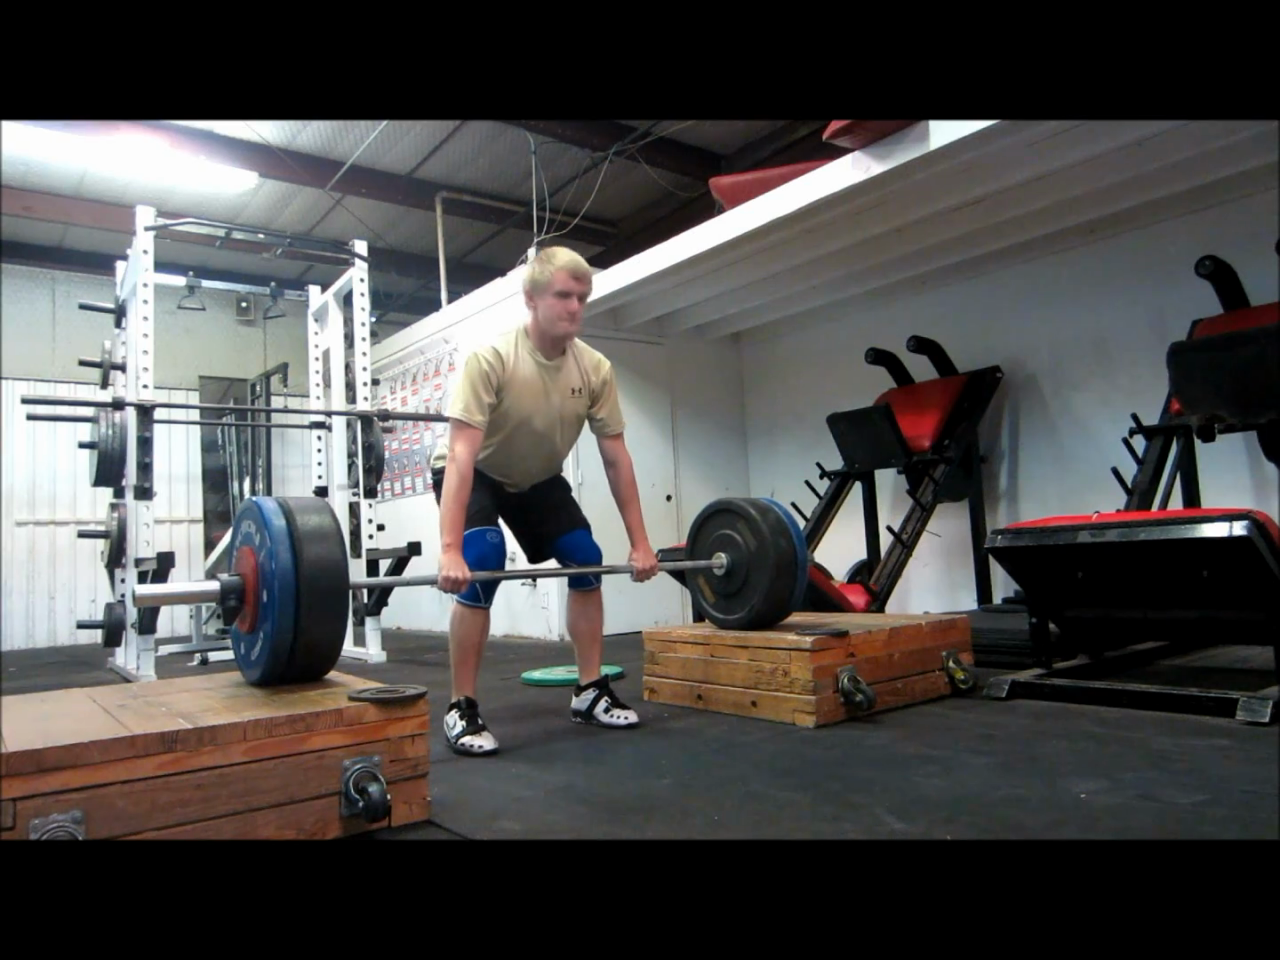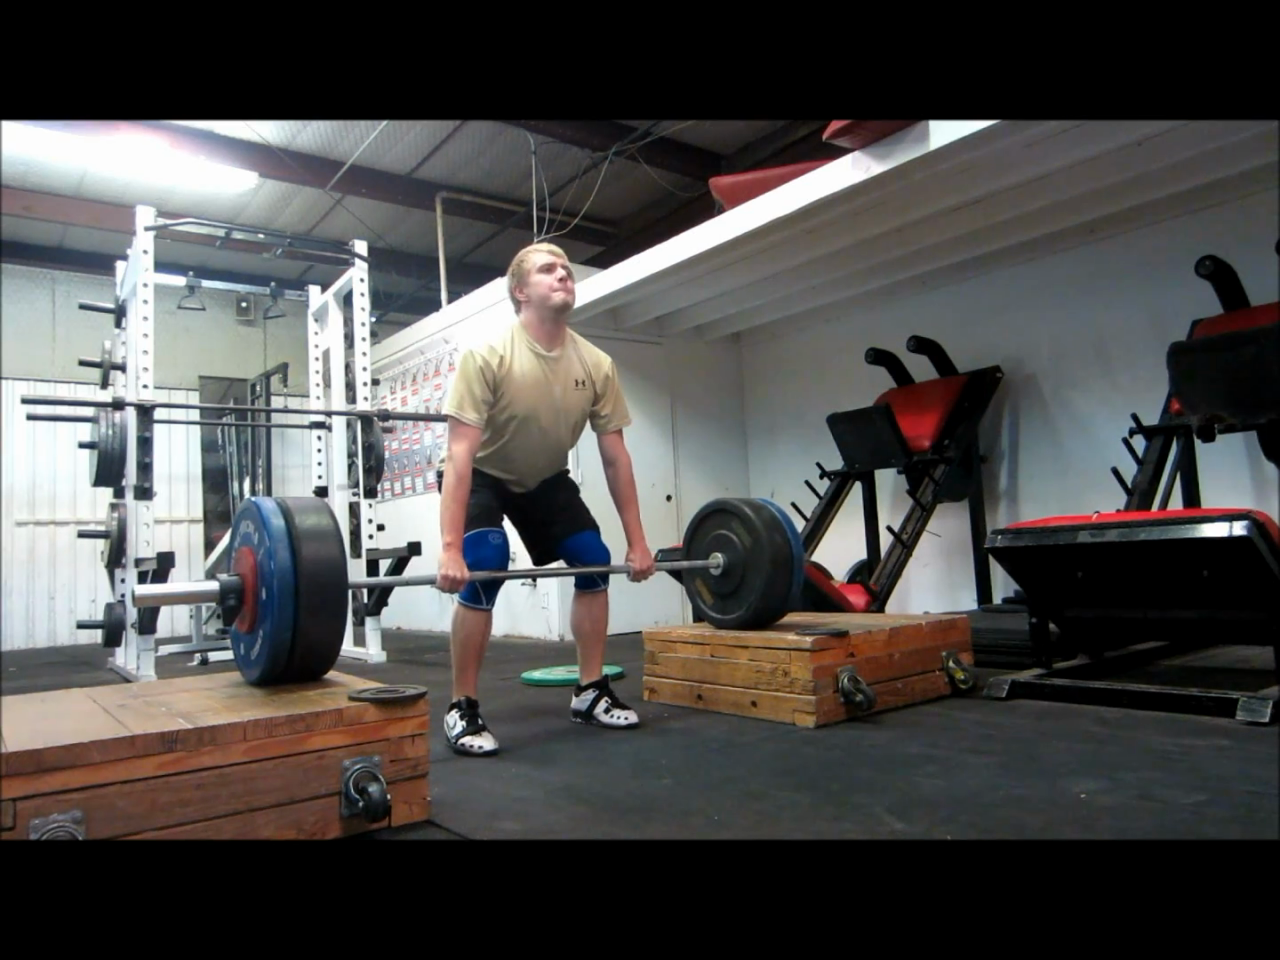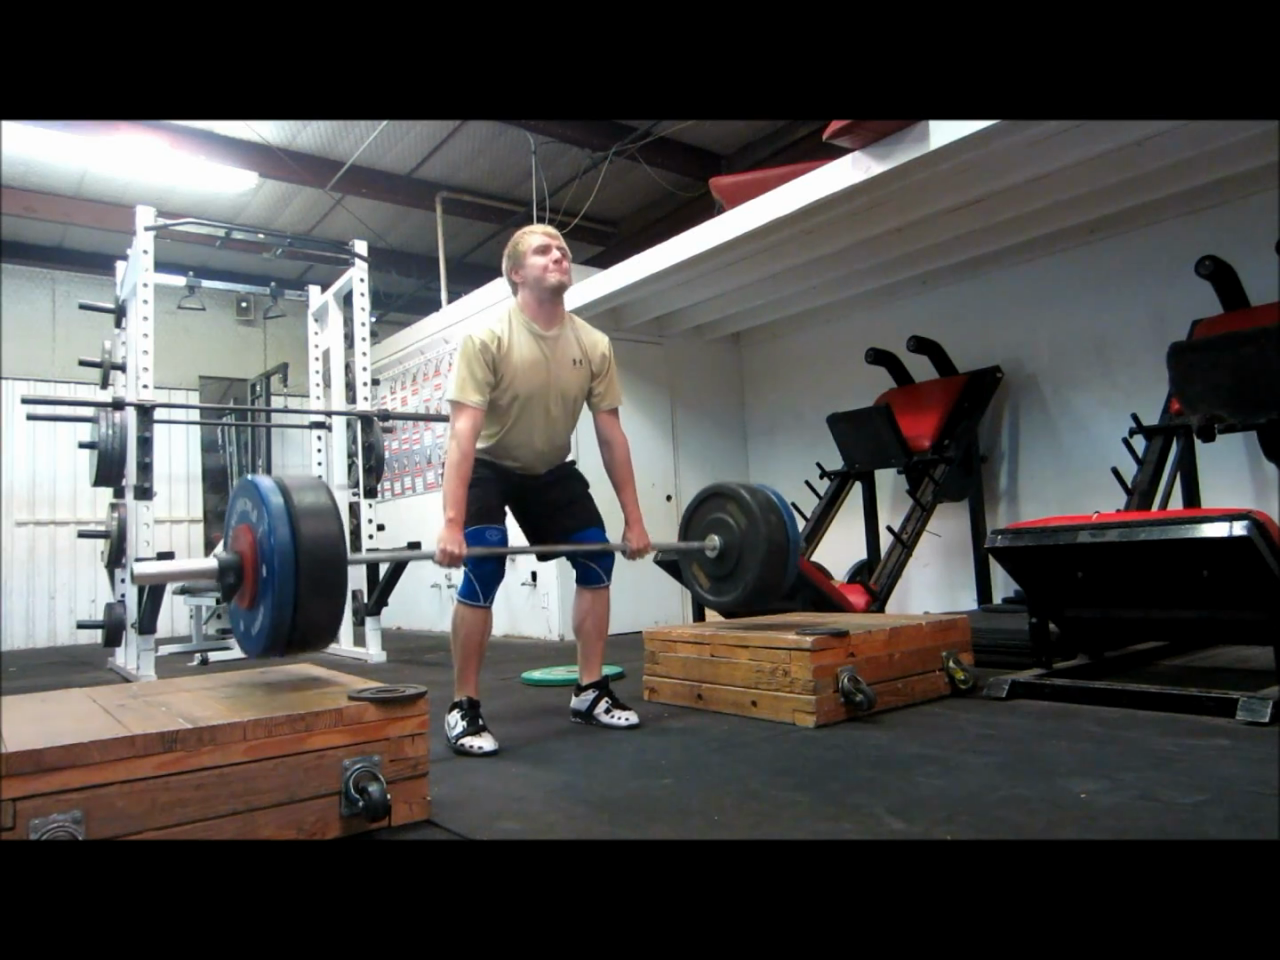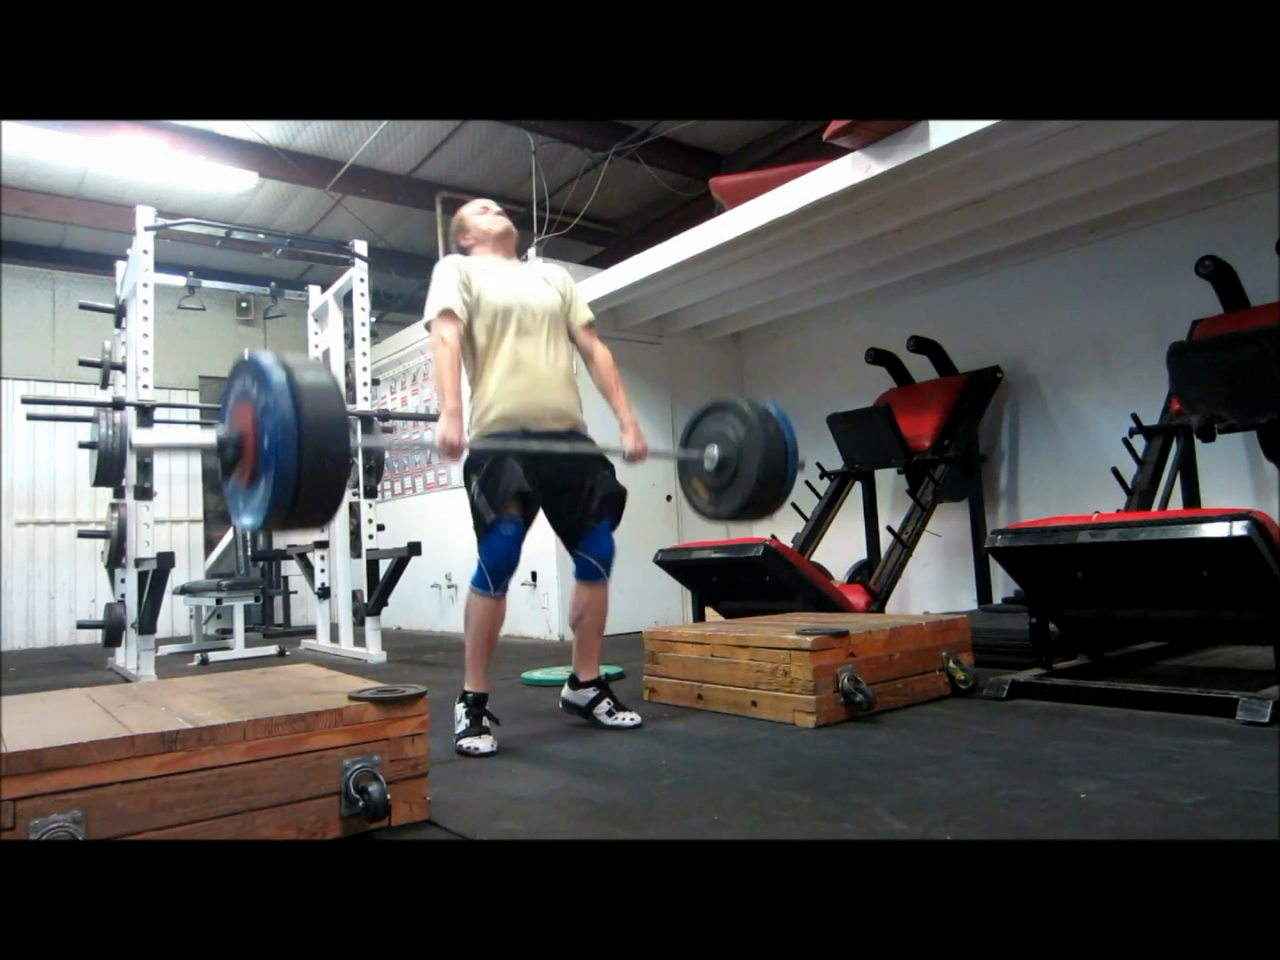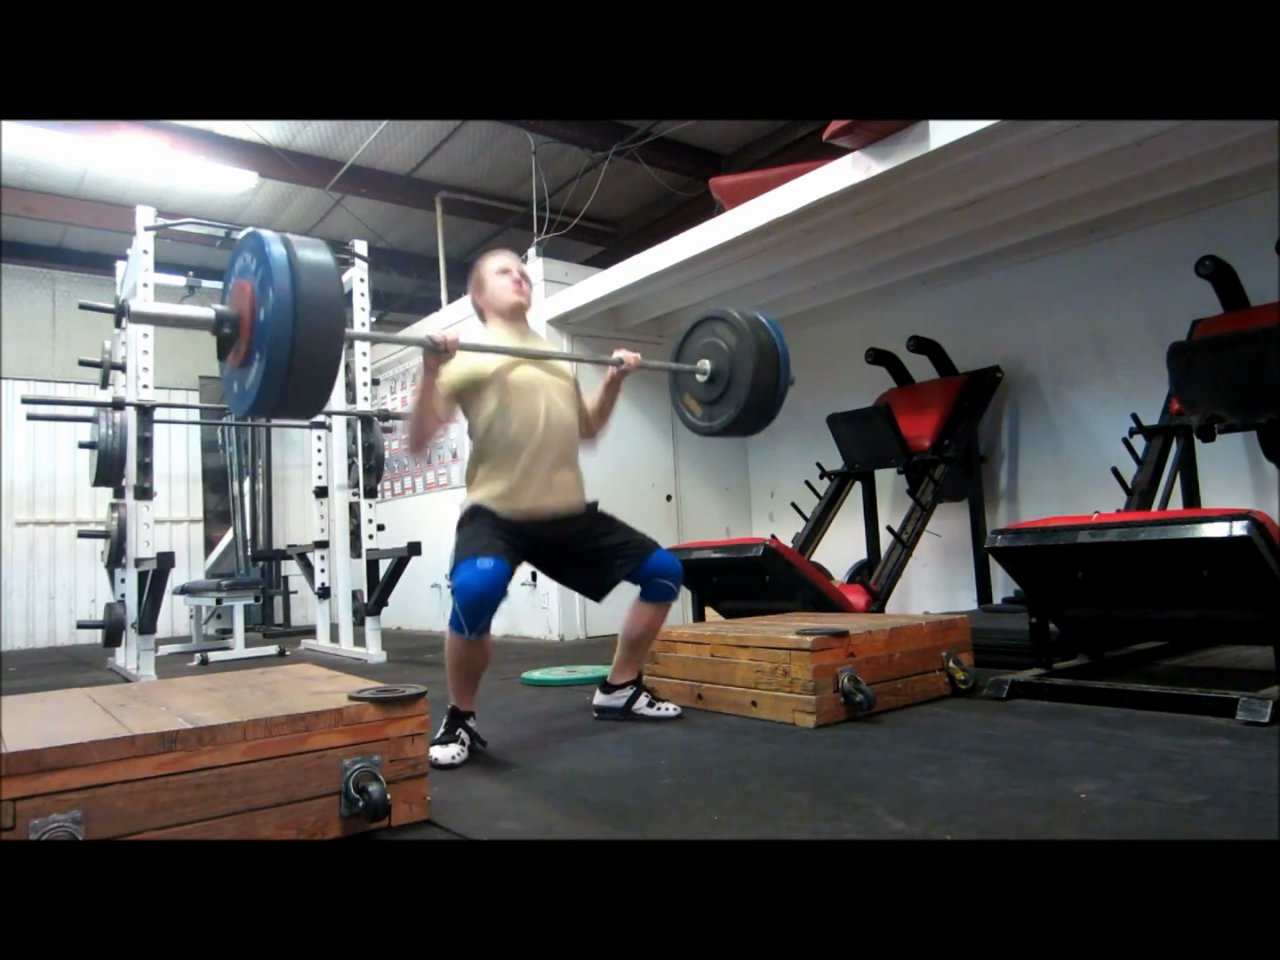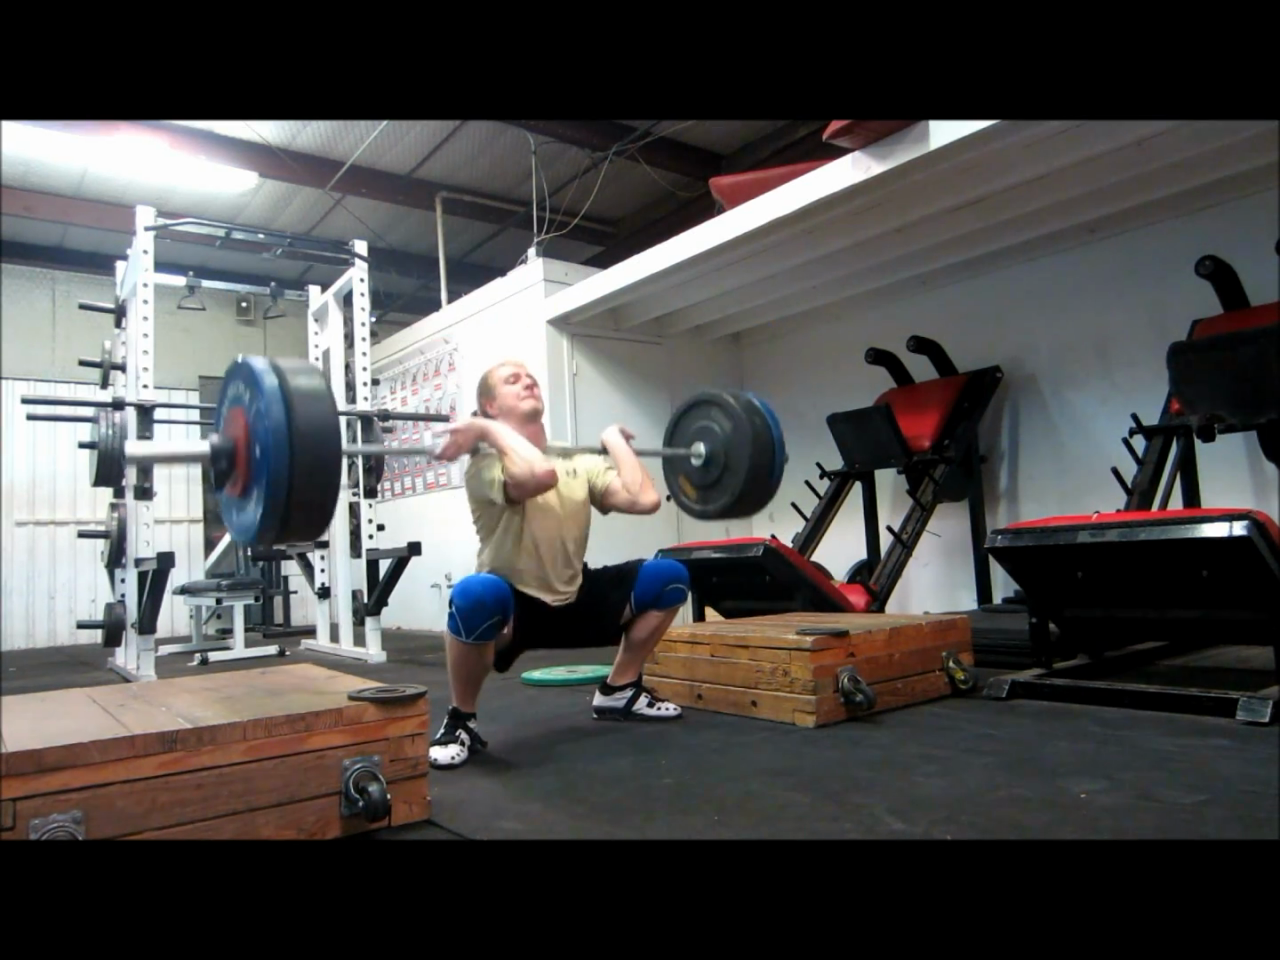
dt=0.3s
person 1, frame 1
left shoulder: (595, 368)
right shoulder: (491, 358)
left elbow: (617, 457)
right elbow: (462, 454)
left wrist: (639, 543)
right wrist: (450, 549)
left hip: (538, 479)
right hip: (478, 475)
left knee: (586, 561)
right knee: (482, 567)
left ankle: (591, 692)
right ankle: (461, 709)
person 1, frame 2
left shoulder: (596, 365)
right shoulder: (488, 357)
left elbow: (616, 456)
right elbow: (460, 453)
left wrist: (637, 542)
right wrist: (450, 548)
left hip: (544, 479)
right hip: (482, 476)
left knee: (594, 561)
right knee: (485, 568)
left ankle: (591, 692)
right ankle: (463, 710)
person 1, frame 3
left shoulder: (593, 344)
right shoulder: (490, 336)
left elbow: (610, 433)
right elbow: (464, 431)
left wrist: (632, 516)
right wrist: (453, 523)
left hip: (548, 466)
right hip: (488, 465)
left knee: (596, 559)
right knee: (484, 568)
left ankle: (590, 691)
right ankle: (464, 710)
person 1, frame 4
left shoulder: (553, 277)
right shoulder: (459, 269)
left elbow: (592, 345)
right elbow: (446, 337)
left wrist: (627, 421)
right wrist: (450, 414)
left hip: (568, 436)
right hip: (502, 436)
left knee: (596, 556)
right knee: (498, 558)
left ankle: (585, 686)
right ankle: (472, 704)
person 1, frame 5
left shoulder: (559, 355)
right shoulder: (470, 354)
left elbow: (587, 428)
right elbow: (418, 441)
left wrist: (616, 379)
right wrist: (434, 362)
left hip: (567, 514)
right hip: (496, 515)
left knee: (664, 570)
right knee: (475, 590)
left ankle: (620, 689)
right ankle: (460, 719)
person 1, frame 6
left shoulder: (581, 464)
right shoulder: (490, 460)
left elbow: (645, 499)
right elbow: (540, 474)
left wrist: (616, 440)
right wrist: (489, 431)
left hip: (570, 596)
right hip: (508, 593)
left knee: (670, 577)
right knee: (474, 597)
left ankle: (618, 690)
right ankle: (460, 722)
